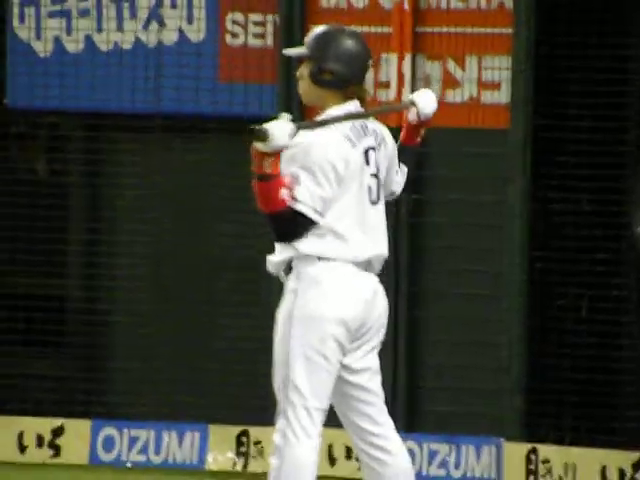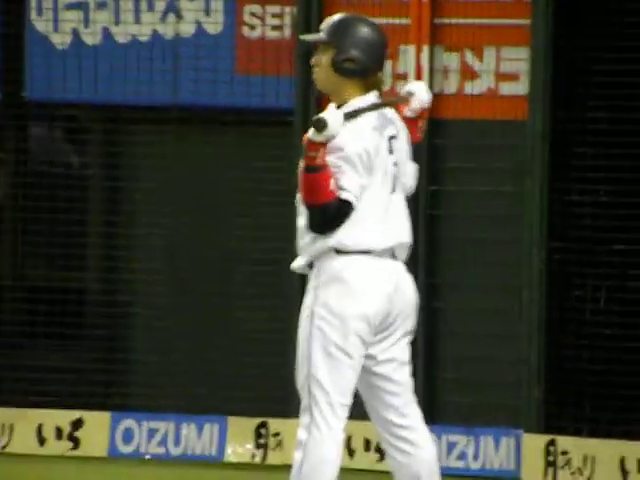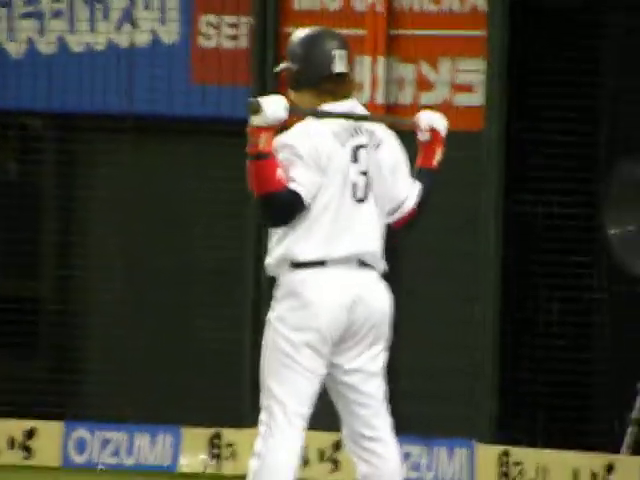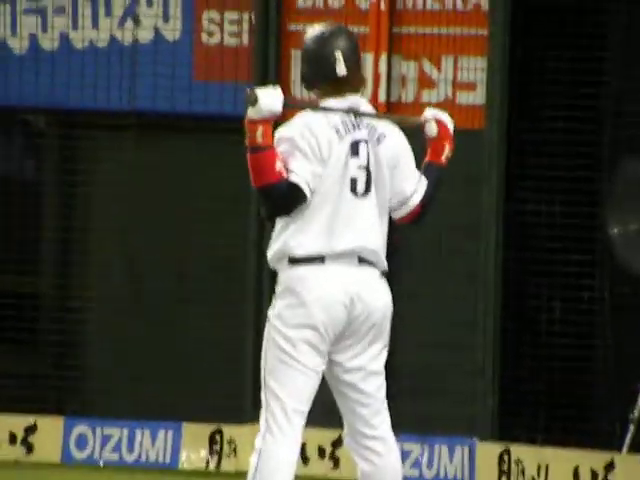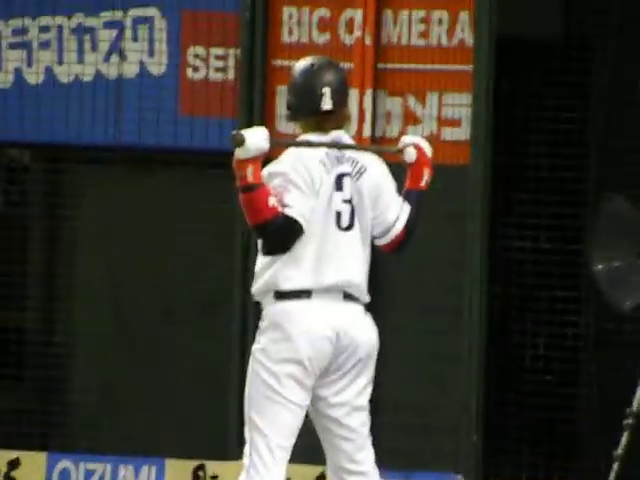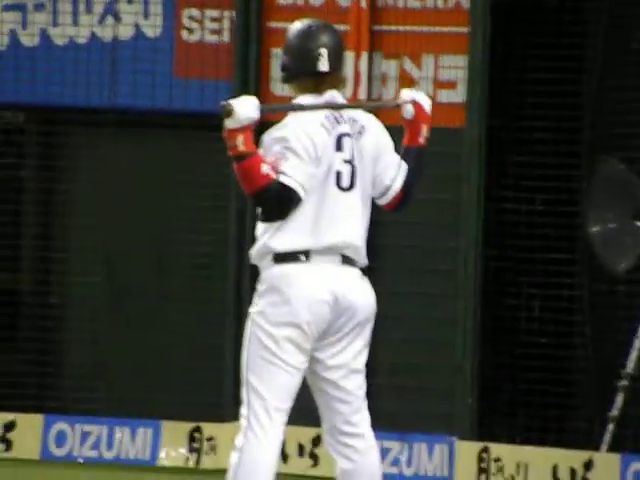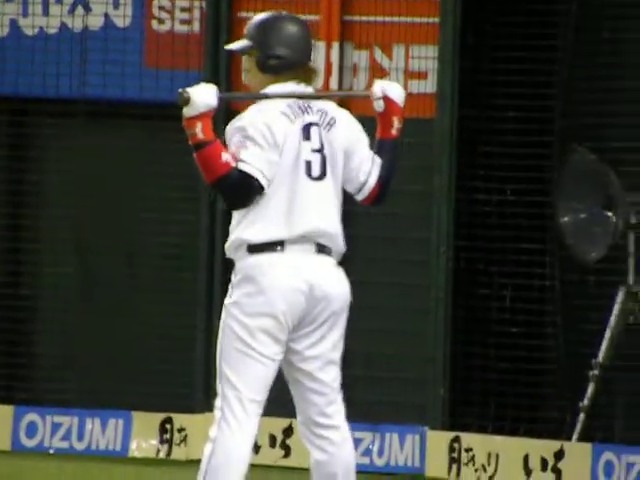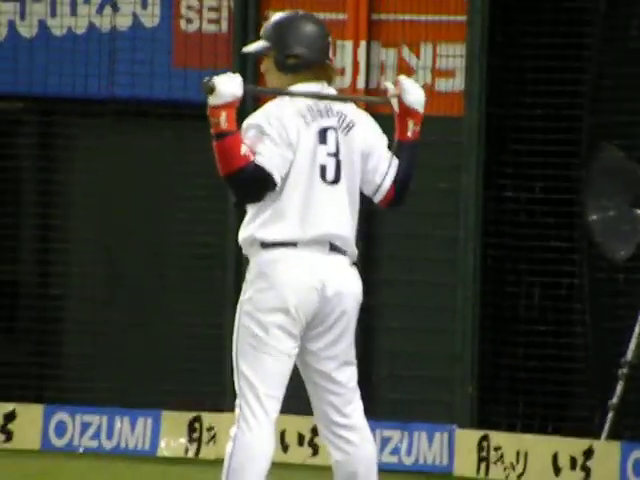
dt=0.4s
person 1, frame 1
left shoulder: (316, 143)
right shoulder: (376, 133)
left elbow: (287, 227)
left wrist: (268, 159)
right wrist: (414, 129)
left hip: (319, 288)
right hip: (364, 289)
left knee: (298, 419)
right knee: (371, 420)
person 1, frame 2
left shoulder: (344, 131)
right shoulder: (391, 121)
left elbow: (325, 217)
left wrist: (315, 149)
left hip: (347, 280)
right hip: (393, 280)
left knee: (323, 413)
right knee: (399, 414)
person 1, frame 3
left shoulder: (307, 136)
right shoulder: (383, 138)
left elbow: (278, 208)
right elbow: (405, 212)
left wrist: (261, 138)
right wrist: (431, 151)
left hip: (310, 289)
right hip: (367, 291)
left knee: (282, 420)
right knee: (370, 422)
person 1, frame 4
left shoulder: (306, 128)
right shoulder: (390, 135)
left elbow: (279, 200)
right elbow: (412, 210)
left wrist: (259, 128)
right wrist: (439, 148)
left hip: (310, 286)
right hip: (368, 289)
left knee: (282, 417)
right knee: (371, 420)
person 1, frame 5
left shoulder: (293, 163)
right shoulder: (371, 166)
left elbow: (276, 235)
right elbow: (396, 237)
left wrist: (248, 169)
right wrist: (419, 173)
left hip: (295, 319)
right hip: (352, 322)
person 1, frame 6
left shoulder: (295, 127)
right shoulder: (368, 127)
left elbow: (274, 203)
right elbow: (397, 195)
left wrist: (240, 138)
right wrist: (417, 127)
left hip: (293, 283)
right hip: (350, 285)
left knee: (262, 416)
right knee: (350, 419)
person 1, frame 7
left shoulder: (261, 117)
right shoulder: (339, 119)
left elbow: (236, 190)
right elbow: (376, 188)
left wrist: (199, 125)
right wrist: (390, 120)
left hip: (268, 274)
right hip: (324, 276)
left knee: (237, 409)
right knee: (325, 412)
person 1, frame 8
left shoulder: (276, 115)
right shoulder: (358, 121)
left elbow: (249, 185)
right elbow: (393, 191)
left wrist: (222, 115)
right wrist: (409, 121)
left hip: (281, 272)
right hip: (338, 276)
left knee: (256, 408)
right knee: (343, 411)
